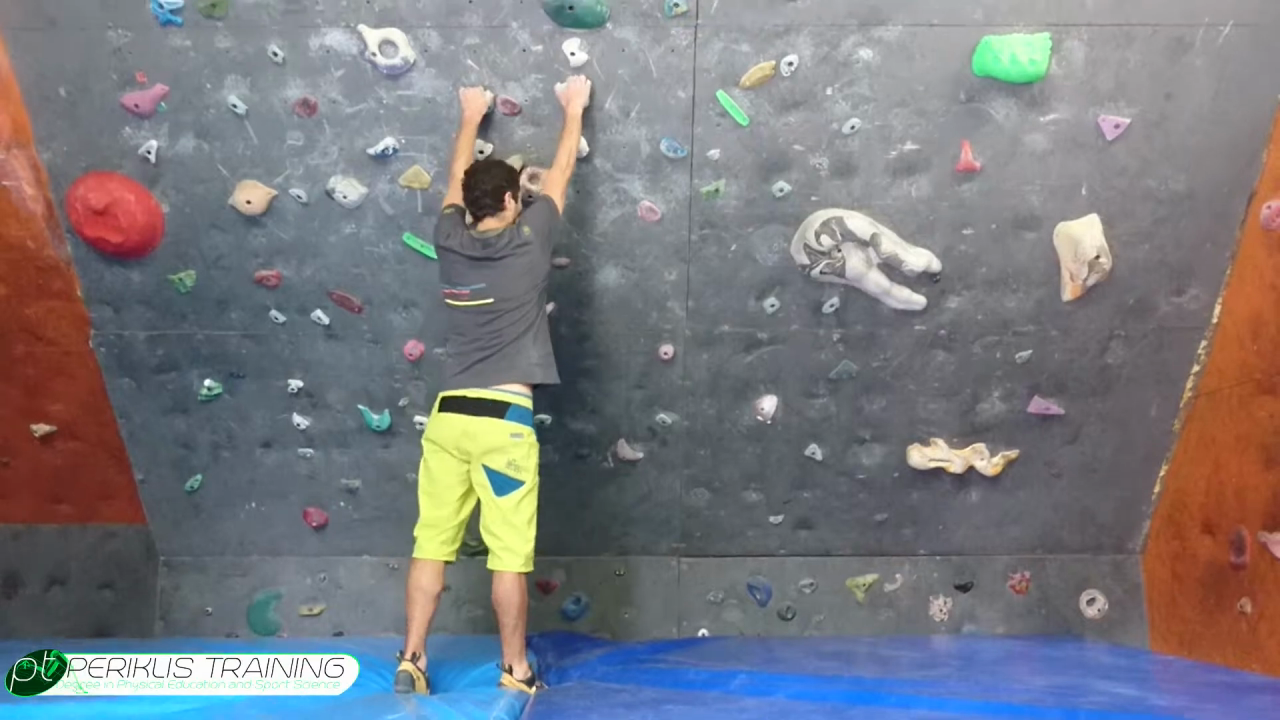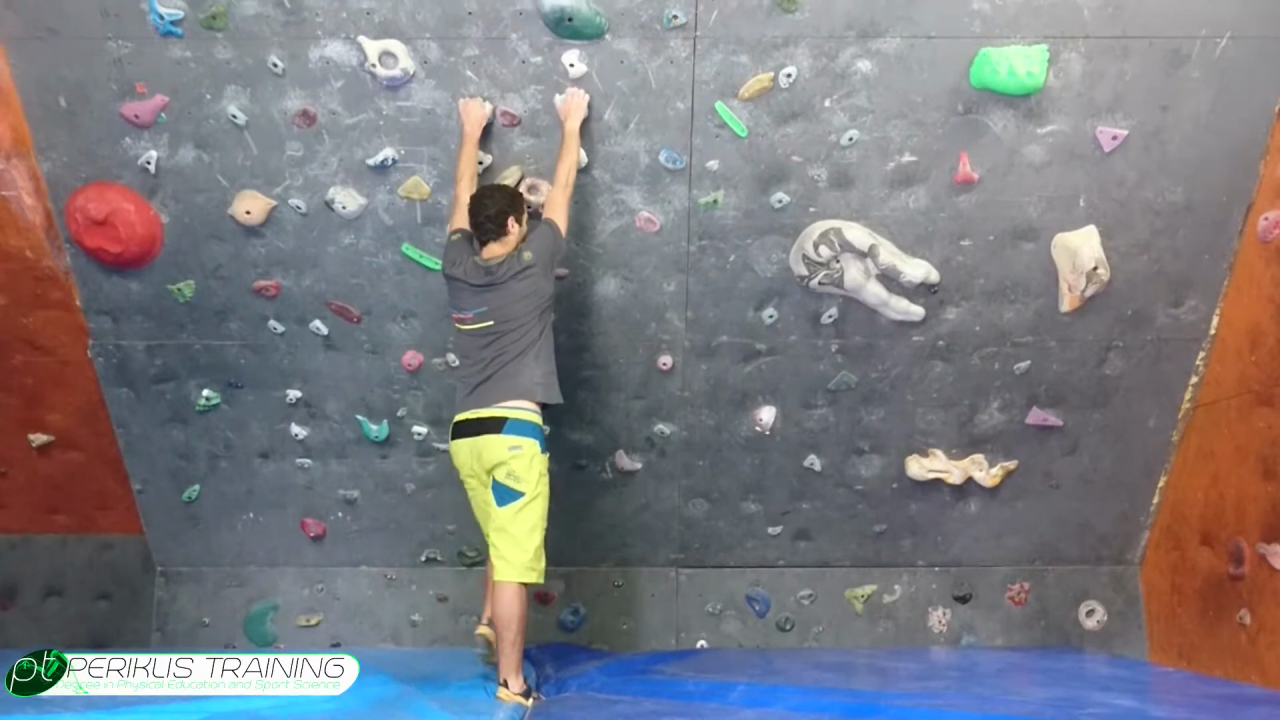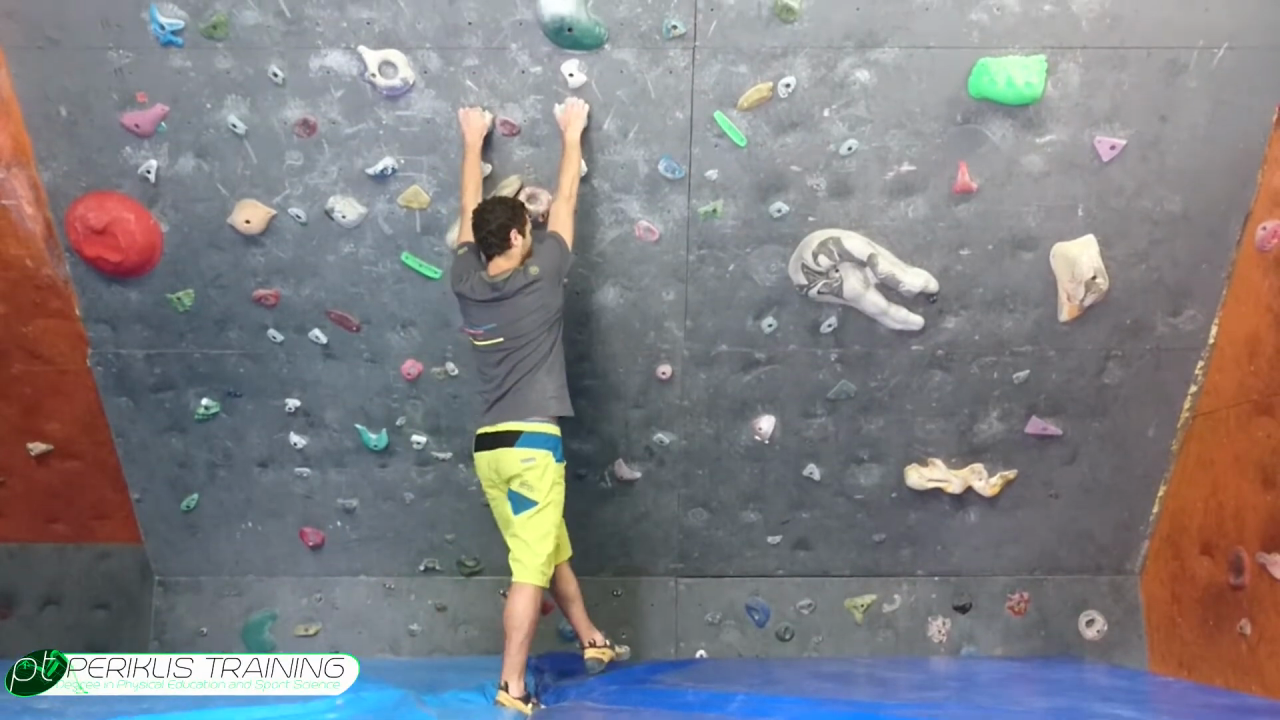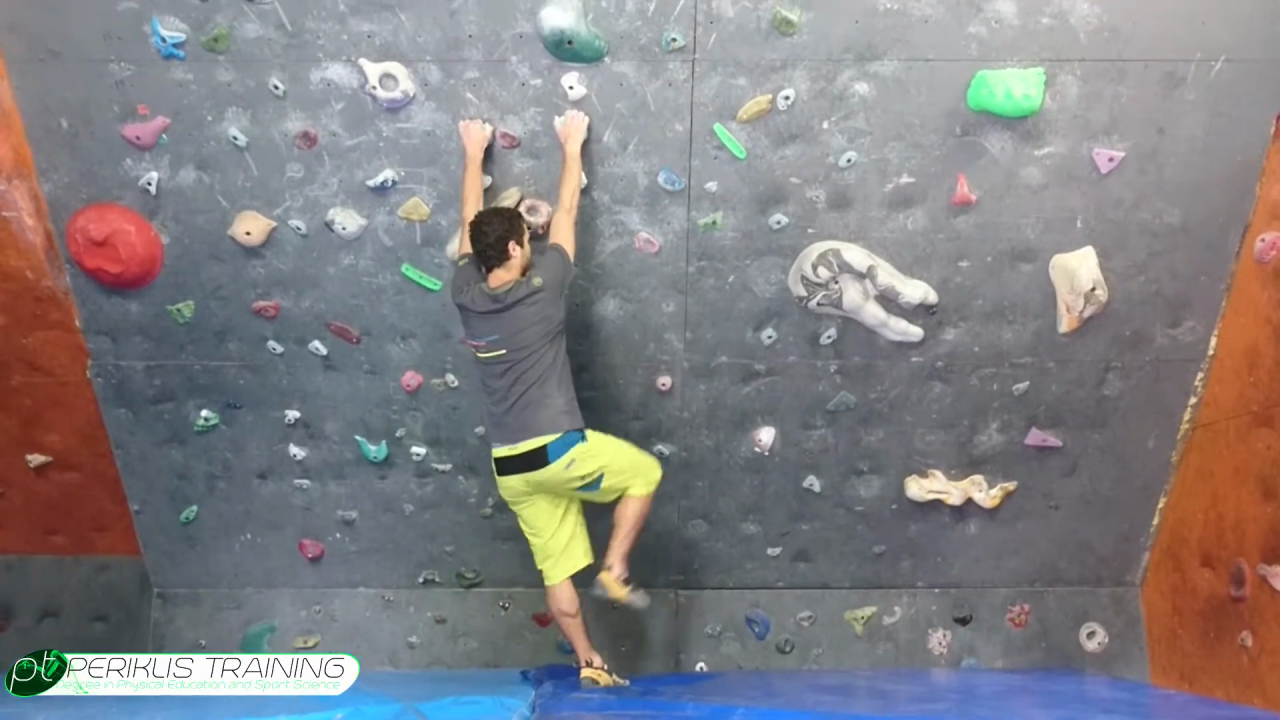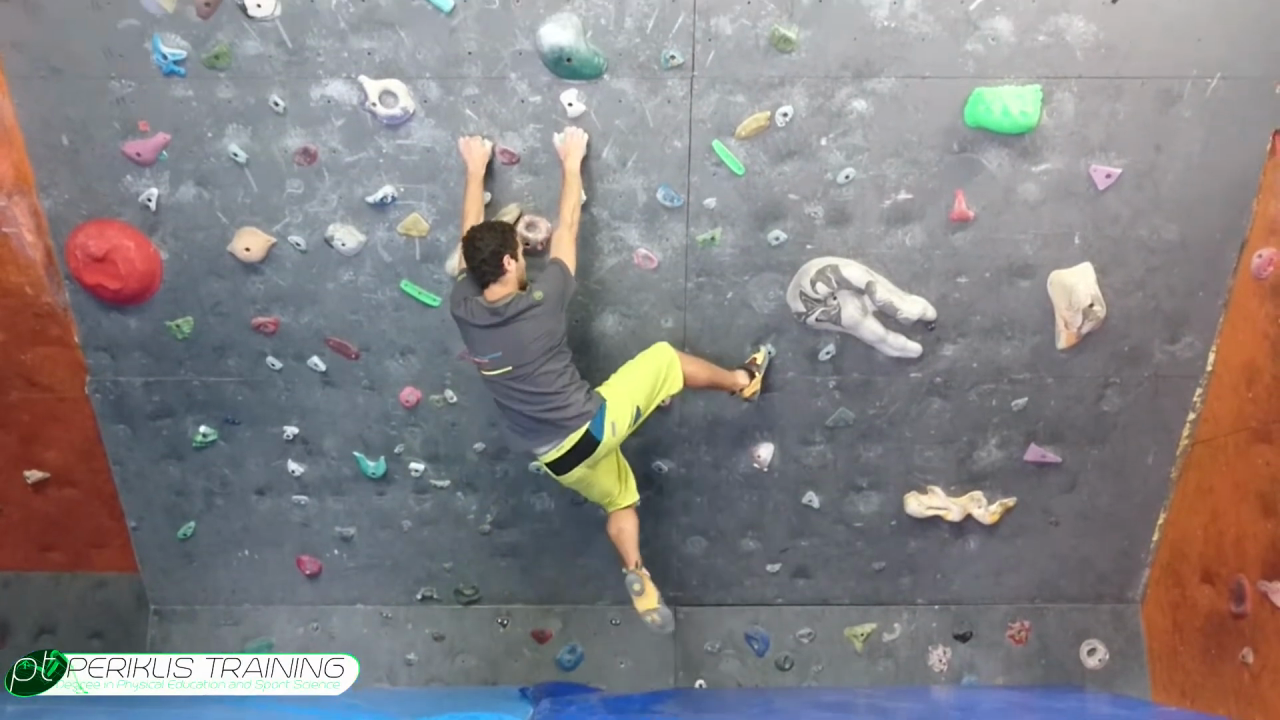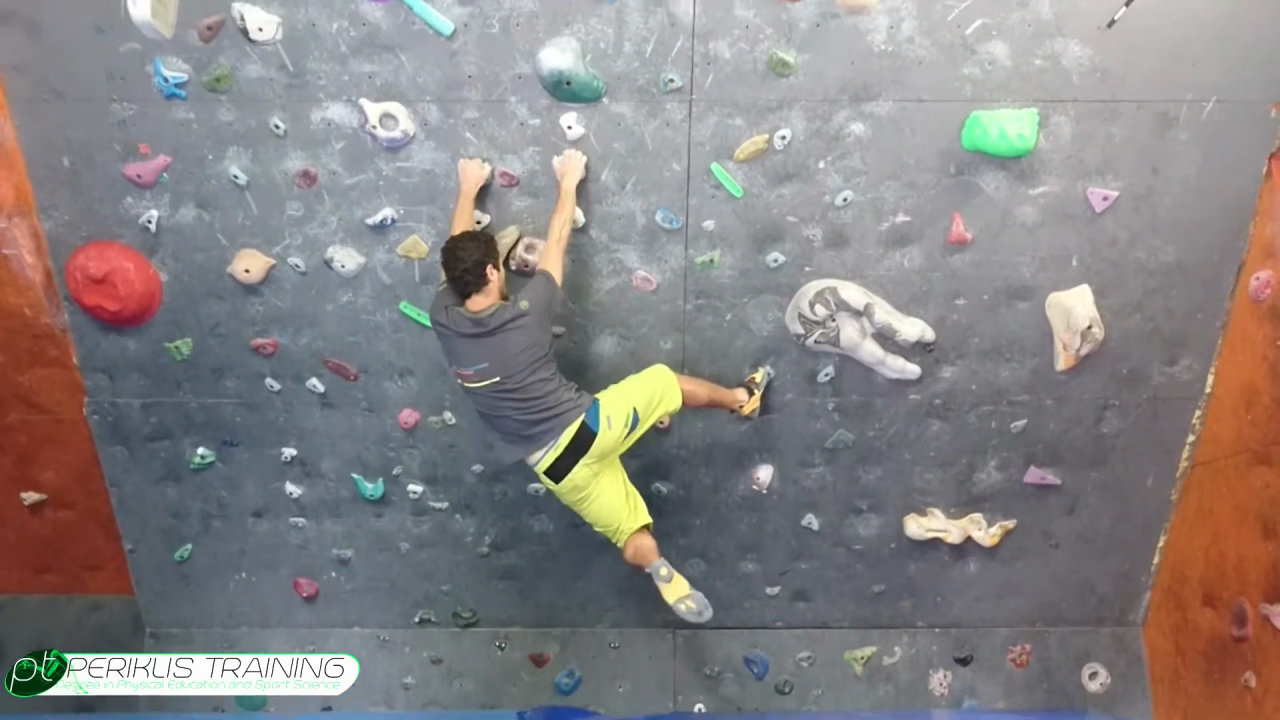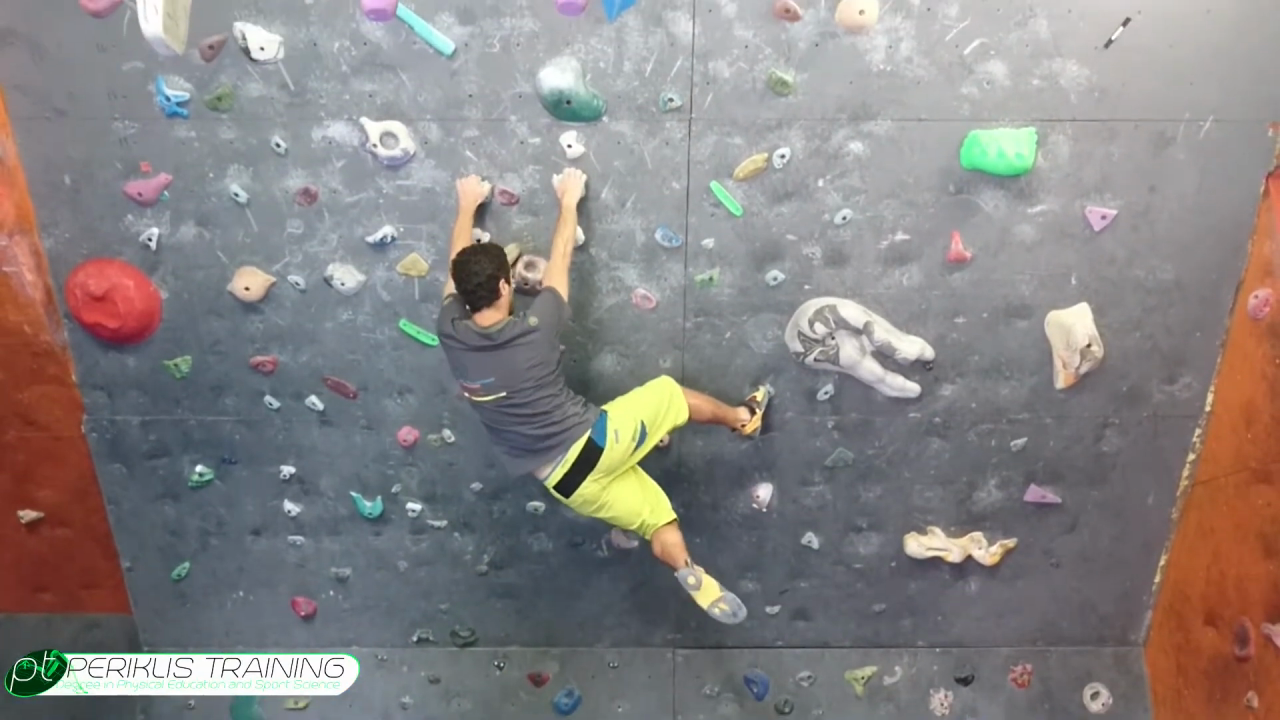
dt=0.5s
person 1, frame 1
left shoulder: (449, 242)
right shoulder: (528, 241)
left elbow: (457, 179)
right elbow: (560, 174)
left wrist: (471, 116)
right wrist: (573, 111)
left hip: (448, 414)
right hip: (503, 415)
left knee: (432, 542)
right knee: (509, 552)
left ankle: (410, 660)
right ankle: (515, 669)
person 1, frame 2
left shoulder: (456, 267)
right shoulder: (533, 264)
left elbow: (464, 198)
right elbow: (561, 192)
left wrist: (472, 130)
right wrist: (571, 125)
left hip: (465, 432)
right hip: (514, 431)
left knee: (505, 547)
right knee: (514, 562)
left ankle: (488, 628)
right ankle: (511, 683)
person 1, frame 3
left shoulder: (465, 283)
right shoulder: (540, 278)
left elbow: (469, 211)
right elbow: (564, 203)
left wrist: (473, 140)
right wrist: (572, 135)
left hip: (487, 446)
right hip: (530, 443)
left knee: (552, 552)
right knee: (530, 569)
left ankle: (591, 641)
person 1, frame 4
left shoulder: (466, 294)
right shoulder: (542, 289)
left elbow: (471, 224)
right elbow: (566, 214)
left wrist: (474, 153)
right wrist: (572, 147)
left hip: (508, 464)
right hip: (557, 448)
left knee: (559, 565)
right knee: (644, 474)
left ankle: (590, 662)
right ankle: (615, 571)
person 1, frame 5
left shoulder: (462, 308)
right shoulder: (541, 302)
left elbow: (472, 236)
right elbow: (567, 228)
left wrist: (475, 168)
right wrist: (571, 161)
left hip: (557, 458)
right hip: (595, 424)
left knee: (620, 503)
right knee: (664, 357)
left ankle: (636, 574)
right ankle: (741, 379)
person 1, frame 6
left shoulder: (444, 320)
right shoulder: (526, 312)
left elbow: (459, 254)
right elbow: (556, 244)
left wrist: (468, 188)
right wrist: (568, 182)
left hip: (556, 467)
right hip: (588, 426)
left knee: (629, 531)
right knee: (665, 380)
left ankle: (656, 566)
right ankle: (740, 397)
person 1, frame 7
left shoulder: (451, 334)
right shoulder: (535, 328)
left elbow: (459, 265)
right elbow: (559, 259)
left wrist: (467, 205)
right wrist: (569, 200)
left hip: (568, 482)
right hip: (597, 441)
left knee: (659, 524)
right knee: (669, 392)
left ankle: (687, 572)
right ankle: (741, 415)
